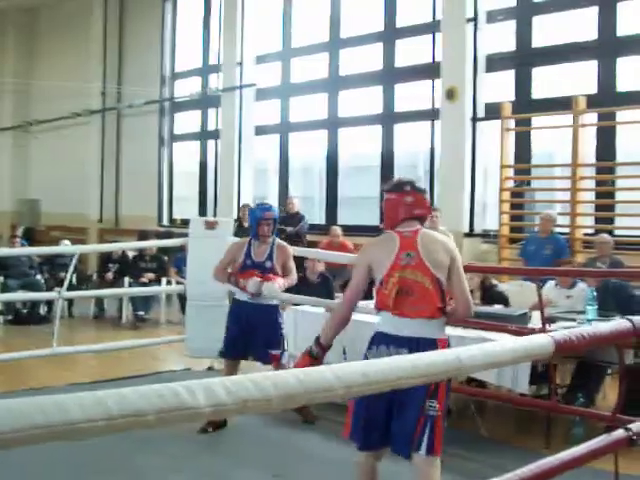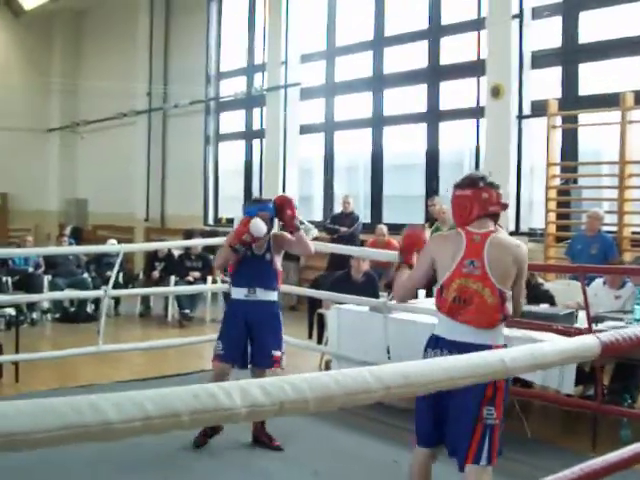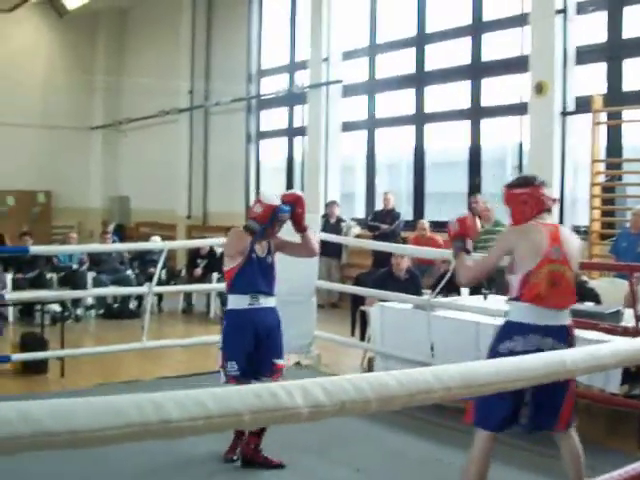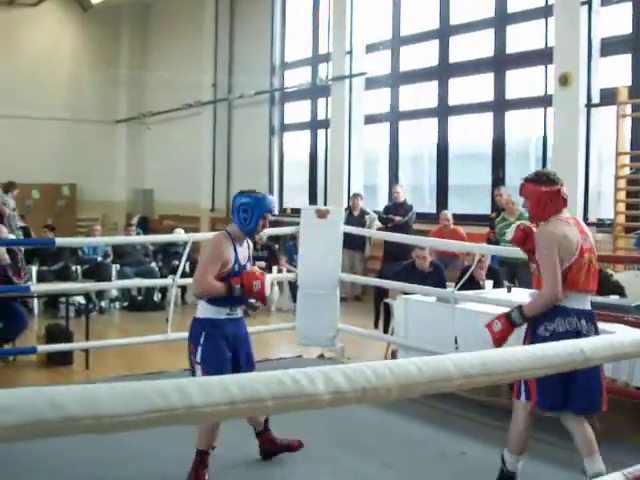
dt=0.7s
person 1, frame 1
left shoulder: (376, 247)
right shoulder: (445, 246)
left elbow: (344, 308)
right elbow: (464, 310)
left wrist: (318, 347)
left hip: (384, 347)
right hip: (429, 351)
left knee: (371, 447)
right knee: (426, 454)
person 1, frame 2
left shoulder: (440, 244)
right shoulder: (514, 250)
left elbow: (403, 291)
right elbow: (516, 309)
left wrist: (406, 260)
left hip: (441, 350)
left knee: (425, 443)
person 1, frame 3
left shoulder: (516, 235)
right shoulder: (573, 239)
left elbow: (468, 276)
left wrist: (459, 243)
left hip: (518, 336)
right hip: (559, 339)
left knee: (487, 428)
right knee: (563, 430)
person 1, frame 4
left shoulder: (548, 232)
right shoulder: (582, 228)
left elbow: (552, 292)
left wrist: (512, 318)
right wrist: (532, 249)
left hip: (553, 322)
right hip: (584, 322)
left knee: (525, 403)
right knee: (573, 412)
person 2, frame 1
left shoulder: (282, 249)
right shoulder: (239, 246)
left elbow: (292, 276)
right elbow: (218, 273)
left wrist: (280, 283)
right wrist: (236, 280)
left hip: (268, 310)
right hip: (241, 308)
left knee: (279, 365)
right knee: (230, 364)
person 2, frame 2
left shoulder: (278, 239)
right shoulder: (236, 237)
left elbow: (308, 250)
right elbow: (218, 264)
left wrist: (292, 224)
right wrist: (240, 241)
left hip: (266, 309)
right hip: (238, 307)
left knee: (261, 371)
right knee: (220, 368)
left ankle: (259, 429)
right ankle: (212, 423)
person 2, frame 3
left shoulder: (274, 243)
right shoulder: (240, 236)
left elbow: (312, 251)
right elbow: (233, 251)
left wrist: (300, 223)
right wrist: (255, 224)
left hip: (268, 315)
right hip: (239, 316)
left knee: (270, 382)
right knee: (238, 383)
left ankle: (252, 449)
right ankle: (239, 437)
person 2, frame 4
left shoulder: (247, 244)
right shoulder: (218, 244)
right elbow: (199, 288)
left wrist: (258, 285)
right wrist: (238, 286)
left hip: (235, 323)
right hip: (211, 327)
left ankle: (267, 441)
